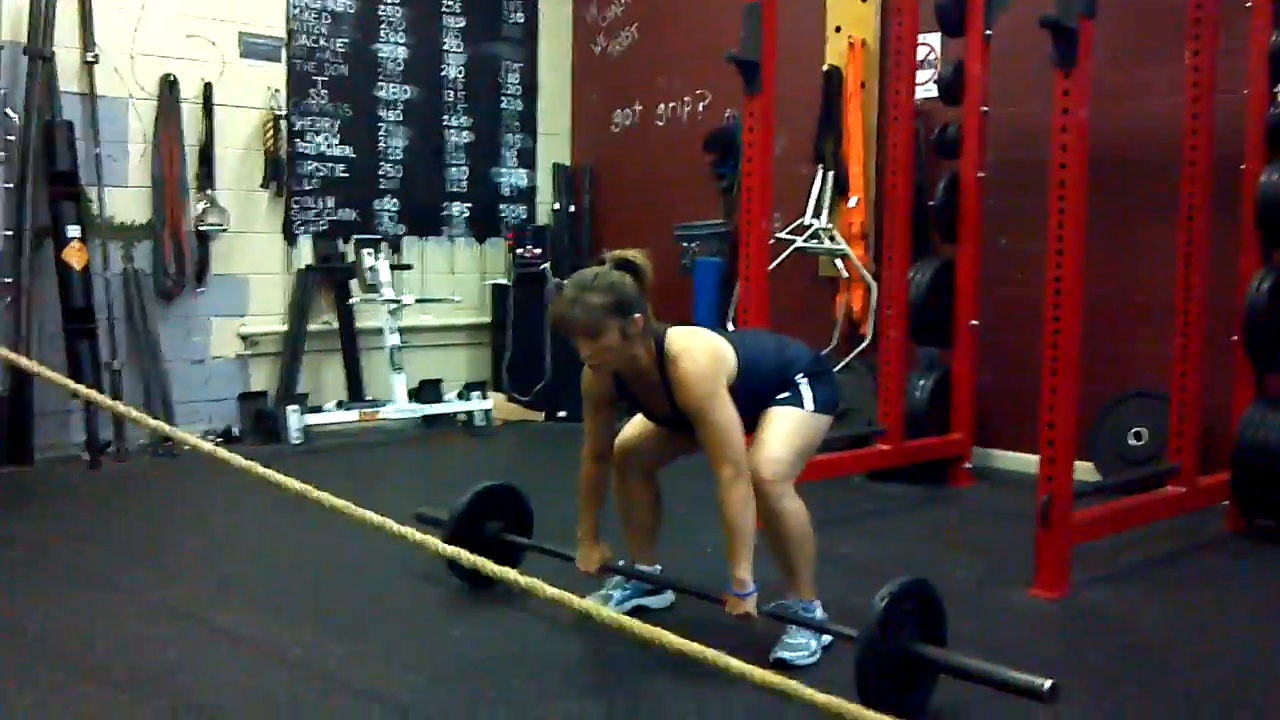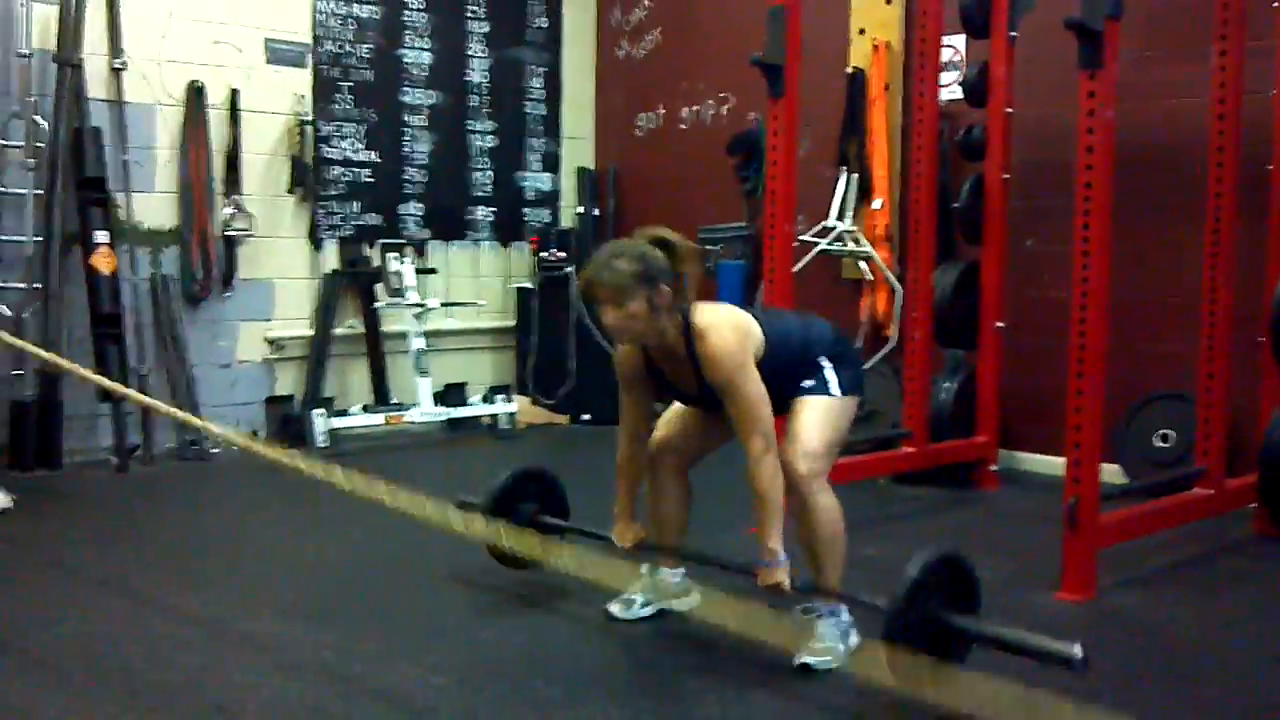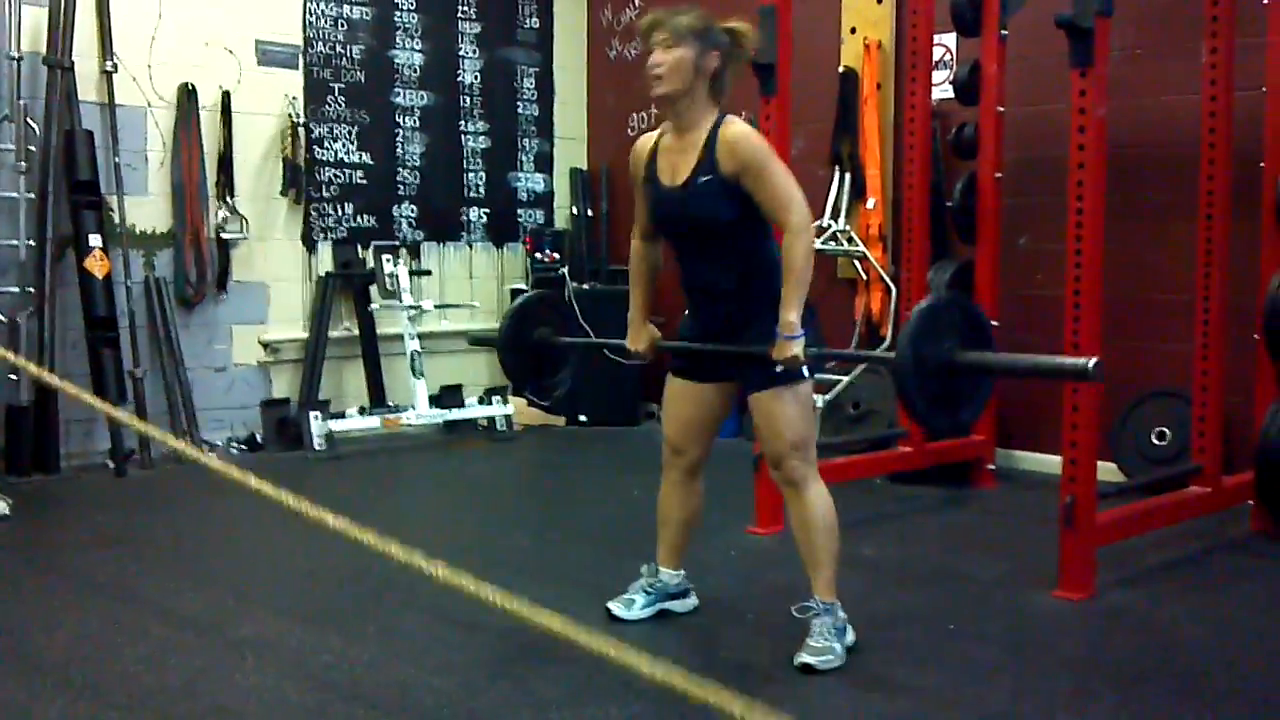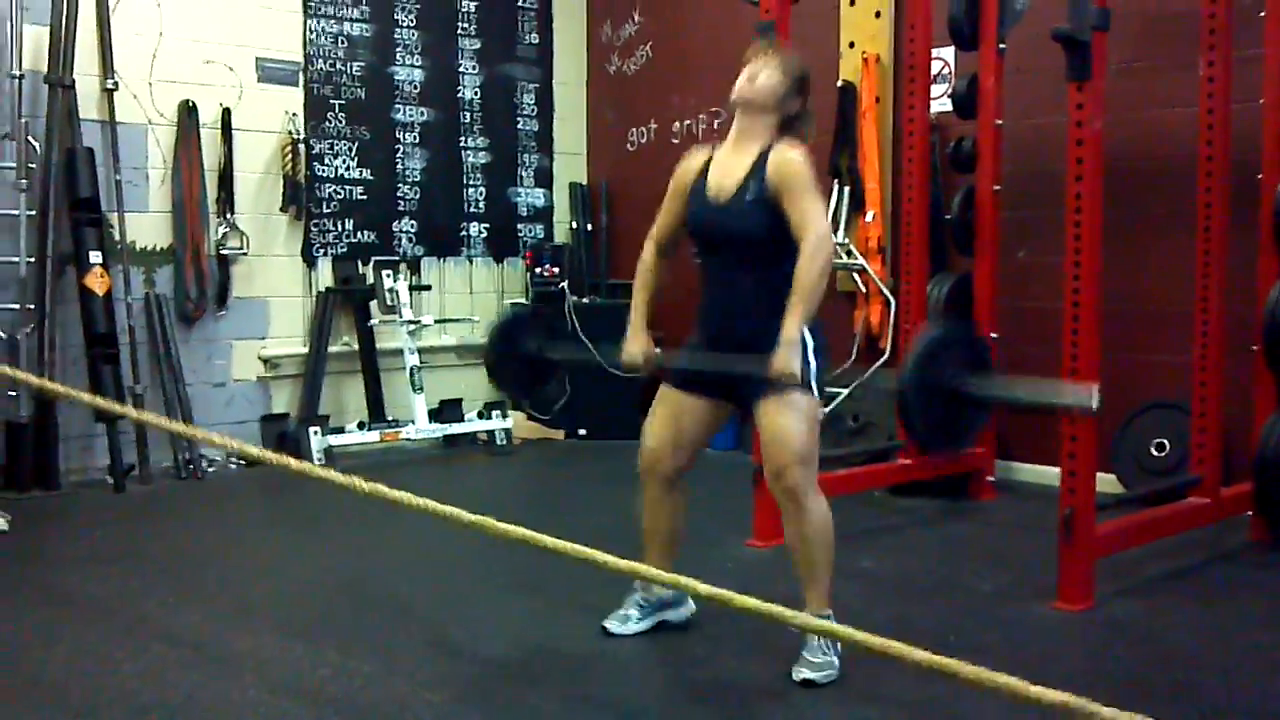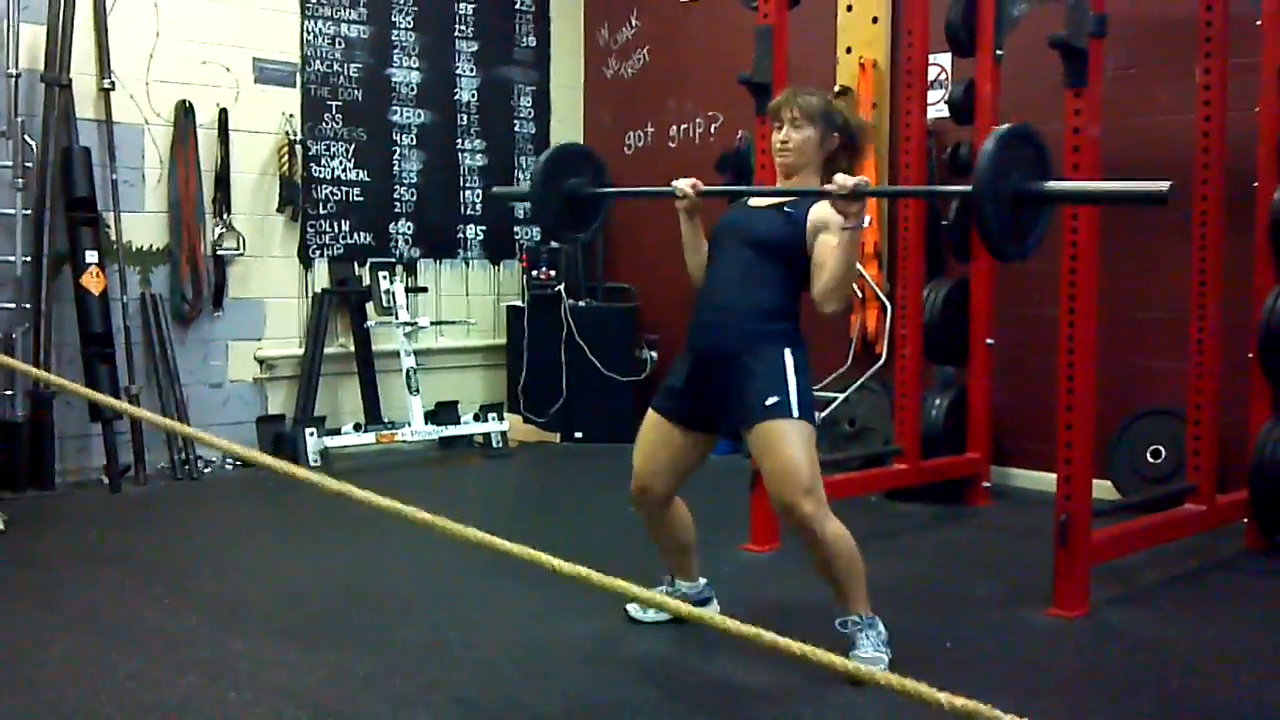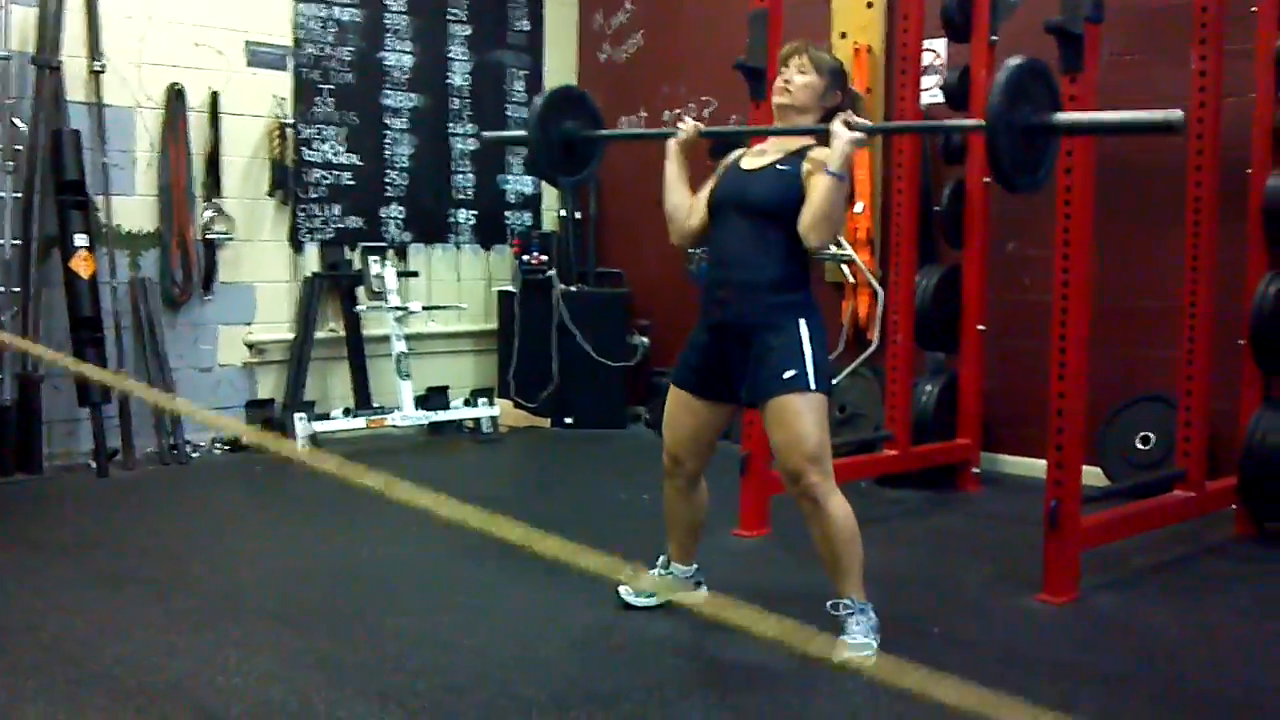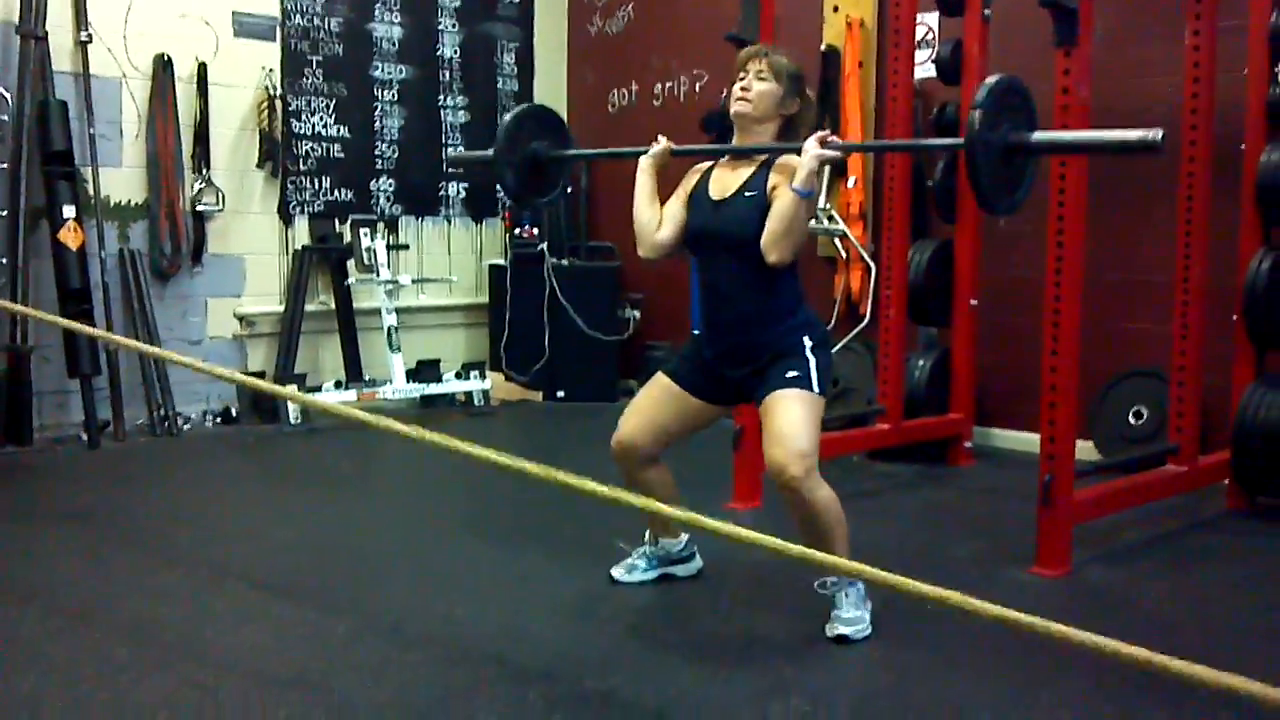
dt=0.5s
person 1, frame 1
left shoulder: (690, 365)
right shoulder: (600, 374)
left elbow: (732, 476)
right elbow: (596, 457)
left wrist: (742, 583)
right wrist: (588, 539)
left hip: (797, 380)
right hip: (737, 388)
left knee: (767, 476)
right knee: (630, 454)
left ankle: (806, 610)
right ankle: (645, 576)
person 1, frame 2
left shoulder: (718, 342)
right shoulder: (633, 352)
left elbow: (761, 450)
right elbow: (634, 436)
left wrist: (773, 552)
right wrist: (625, 518)
left hip: (820, 363)
right hip: (754, 375)
left knee: (803, 471)
right knee: (666, 452)
left ankle: (834, 616)
right ankle: (668, 580)
person 1, frame 3
left shoulder: (736, 140)
right shoulder: (646, 151)
left elbow: (797, 224)
right elbow: (645, 238)
left wrist: (790, 325)
right wrist: (638, 318)
left hip: (766, 321)
right hip: (705, 326)
left knee: (792, 466)
right knee: (680, 457)
left ankle: (829, 613)
right ankle: (668, 581)
person 1, frame 4
left shoulder: (787, 162)
right shoulder: (698, 163)
left elbow: (818, 249)
right elbow: (656, 247)
left wrist: (790, 340)
right wrist: (636, 329)
left hip: (777, 342)
right hip: (712, 340)
left knee: (793, 477)
right knee: (656, 466)
left ankle: (818, 626)
right ankle: (664, 593)
person 1, frame 5
left shoulder: (823, 213)
right shoulder: (748, 202)
left elbow: (830, 301)
left wrist: (850, 220)
right wrist: (689, 215)
left hip: (768, 360)
right hip: (698, 361)
left knee: (802, 506)
right knee: (647, 488)
left ankle: (864, 624)
right ankle: (689, 587)
person 1, frame 6
left shoulder: (820, 159)
right shoulder: (737, 158)
left elbow: (815, 235)
right elbow: (684, 229)
left wrist: (840, 156)
right wrist: (676, 153)
left hip: (783, 330)
right hip: (716, 328)
left knee: (808, 477)
right knee: (679, 462)
left ankle: (856, 611)
right ankle: (680, 572)
person 1, frame 7
left shoulder: (785, 172)
right shoulder: (701, 174)
left elbow: (777, 252)
right elbow: (652, 245)
left wrist: (807, 173)
right wrist: (647, 166)
left hip: (785, 347)
right hip: (714, 346)
left knee: (792, 468)
right knee: (630, 443)
left ankle: (847, 586)
right ankle: (670, 547)
